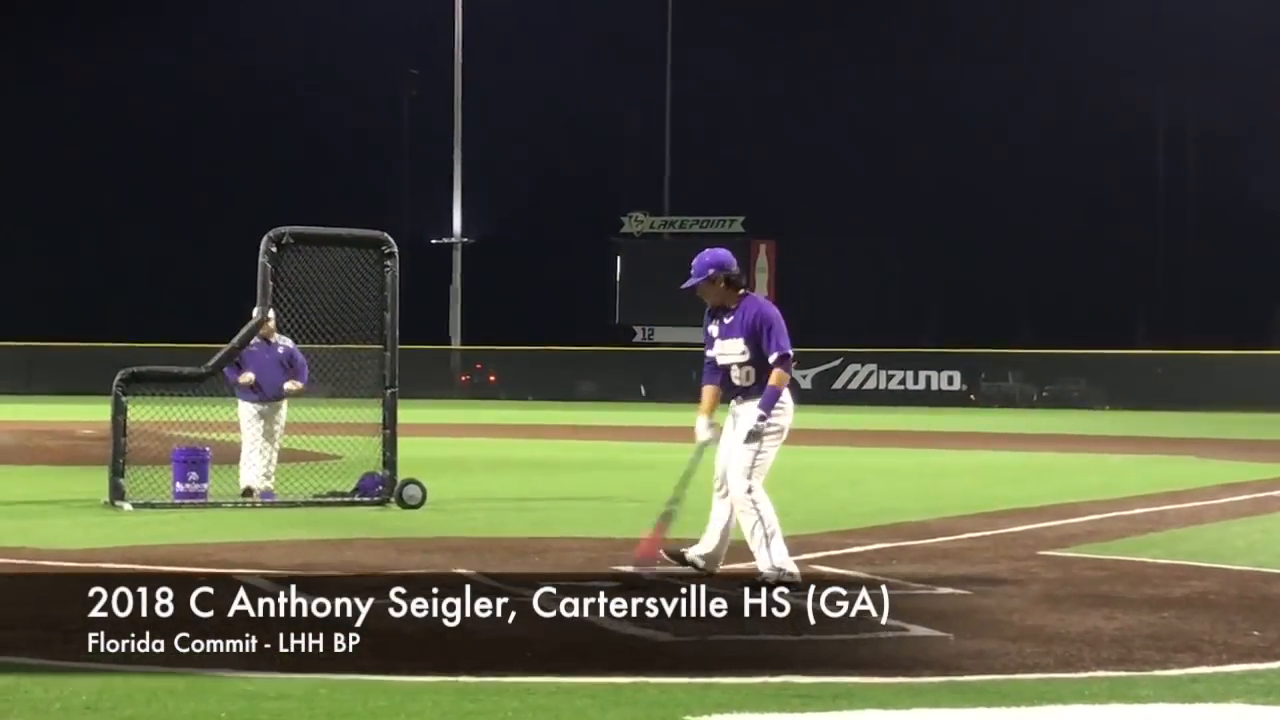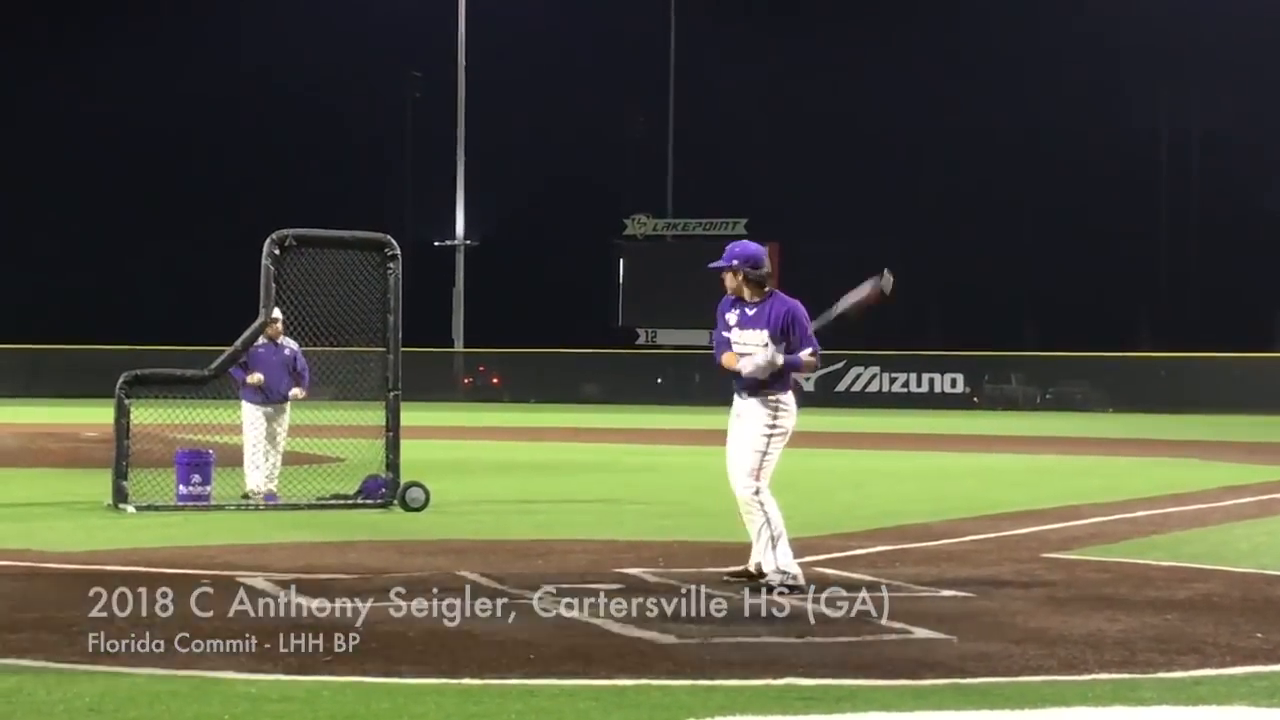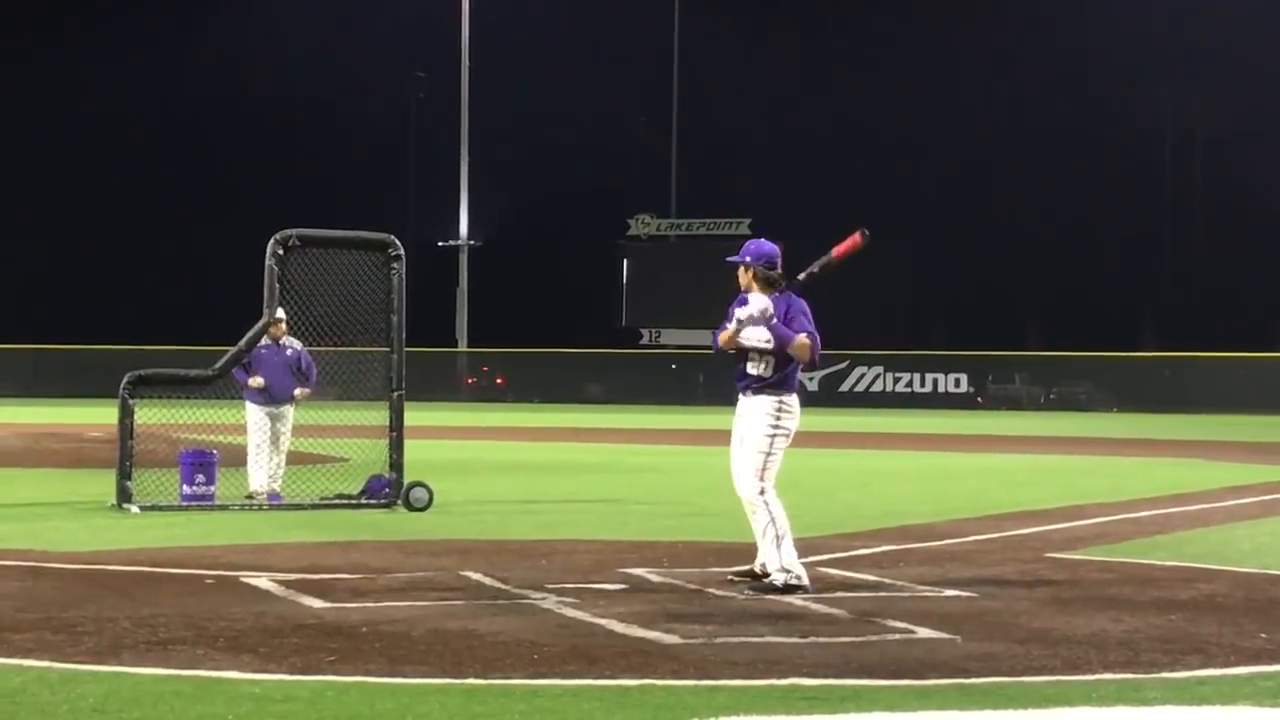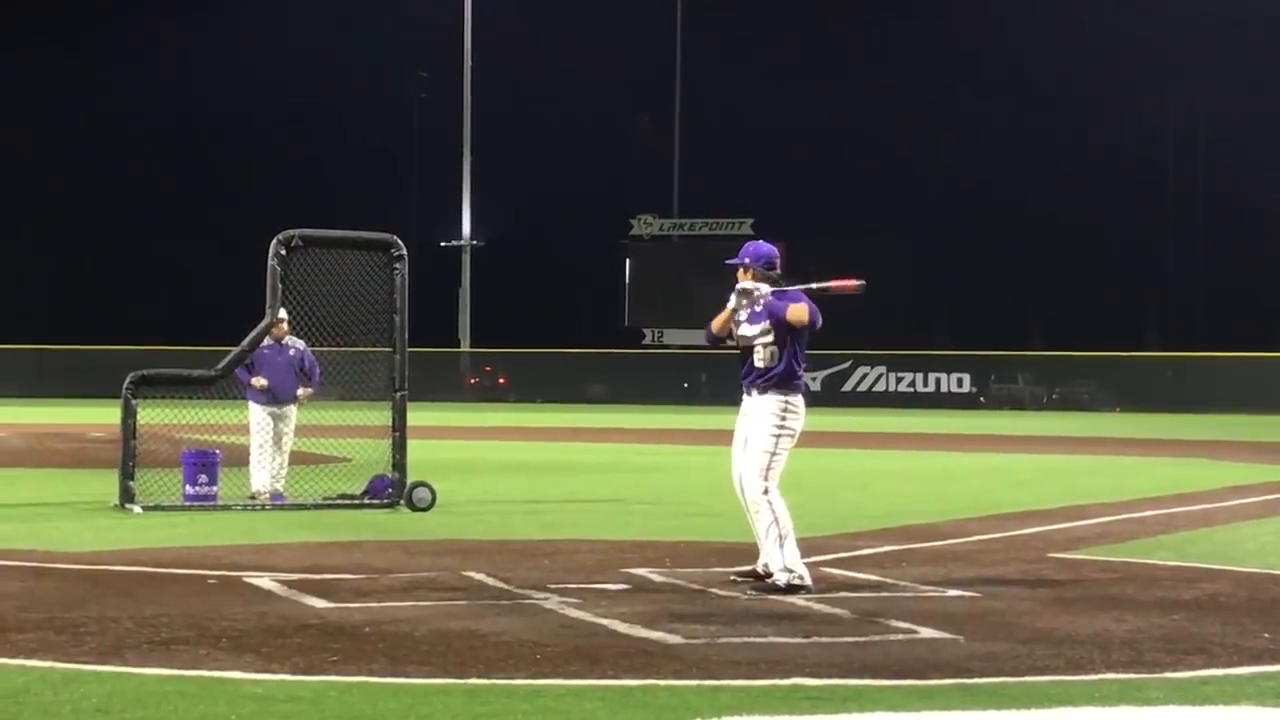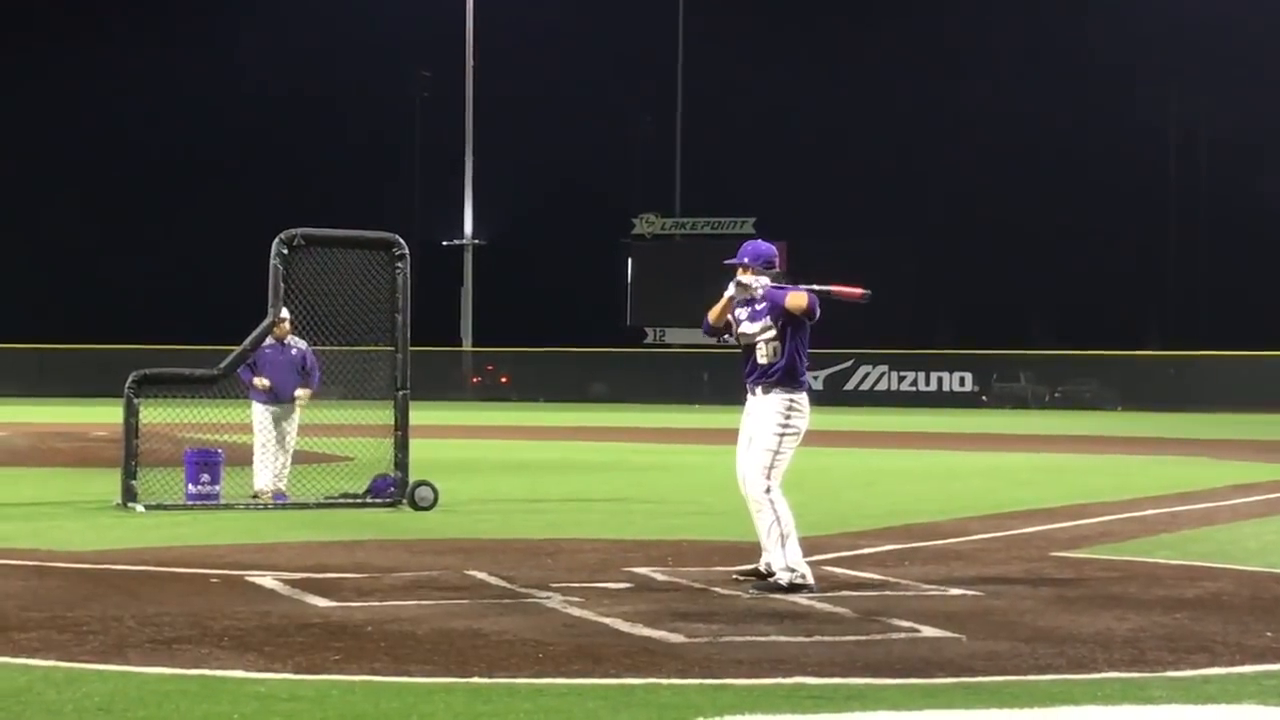
dt=0.3s
person 1, frame 1
left shoulder: (761, 311)
right shoulder: (713, 317)
left elbow: (783, 366)
right elbow: (712, 370)
left wrist: (763, 412)
right wrist: (705, 417)
left hip: (767, 407)
right hip: (739, 408)
left knee: (743, 485)
right knee: (724, 480)
left ankle: (781, 569)
right ankle: (706, 554)
person 1, frame 2
left shoulder: (786, 309)
right shoulder: (728, 306)
left elbow: (812, 361)
right elbow: (722, 353)
left wrist: (782, 359)
right wrist: (744, 362)
left hip: (772, 406)
right hip: (742, 403)
left knee: (751, 486)
right knee: (741, 483)
left ankle: (786, 574)
right ankle: (764, 562)
person 1, frame 3
left shoulder: (791, 305)
right shoulder: (741, 303)
left elbow: (810, 355)
right elbow: (721, 344)
left wrist: (772, 323)
right wrist: (741, 322)
left hip: (774, 406)
right hip: (746, 402)
left knee: (756, 486)
right knee: (745, 484)
left ankle: (790, 574)
right ankle: (769, 562)
person 1, frame 4
left shoulder: (789, 299)
right shoulder: (744, 307)
left elbow: (811, 318)
right elbow: (713, 336)
left wrist: (767, 301)
right wrist: (734, 305)
left hip: (779, 406)
right hip: (751, 402)
left knee: (759, 485)
right knee: (744, 482)
left ankle: (792, 573)
right ankle: (771, 562)
person 1, frame 5
left shoulder: (787, 298)
right shoulder: (743, 305)
left elbow: (810, 305)
right elbow: (710, 326)
left wrist: (765, 291)
right wrist: (732, 294)
left hip: (783, 403)
right hip: (755, 401)
left knee: (761, 484)
right knee: (748, 481)
left ankle: (794, 573)
right ankle: (773, 561)
person 2, frame 1
left shoulder: (287, 345)
left elbow: (301, 366)
right elbow: (228, 365)
left wrist: (299, 382)
right wrist: (238, 378)
left hip: (277, 403)
right hip: (249, 402)
left knee: (271, 445)
right knee: (250, 443)
left ankle: (266, 486)
right ankle: (249, 485)
person 2, frame 2
left shoulder: (292, 347)
right shoulder: (250, 344)
left elbow: (302, 371)
right elbow: (234, 365)
left wrist: (302, 389)
right wrist: (246, 378)
left hip: (281, 406)
right hip: (253, 404)
left knee: (276, 448)
right knee: (254, 446)
left ankle: (270, 489)
right ankle: (254, 489)
person 2, frame 3
left shoulder: (296, 347)
right shoulder: (253, 345)
left elbow: (309, 369)
right elbow: (237, 366)
left wrist: (307, 388)
right wrist: (247, 380)
left hip: (284, 406)
right hip: (258, 405)
left knee: (279, 448)
right knee: (258, 447)
left ankle: (273, 489)
right ankle: (257, 490)
person 2, frame 4
left shoulder: (299, 346)
right shoulder: (256, 345)
left elbow: (313, 368)
right elbow: (240, 366)
left wrist: (310, 388)
right wrist: (250, 380)
left hip: (288, 406)
right hip: (260, 405)
left knee: (282, 448)
right knee: (260, 447)
left ankle: (276, 489)
right ankle: (259, 490)
person 2, frame 5
left shoulder: (301, 346)
right shoulder: (259, 344)
left elbow: (313, 370)
right elbow: (242, 366)
left wrist: (308, 389)
right wrist: (253, 380)
left hip: (290, 406)
right hip: (263, 405)
left knee: (285, 448)
right knee: (263, 446)
left ankle: (279, 488)
right ankle: (262, 489)
